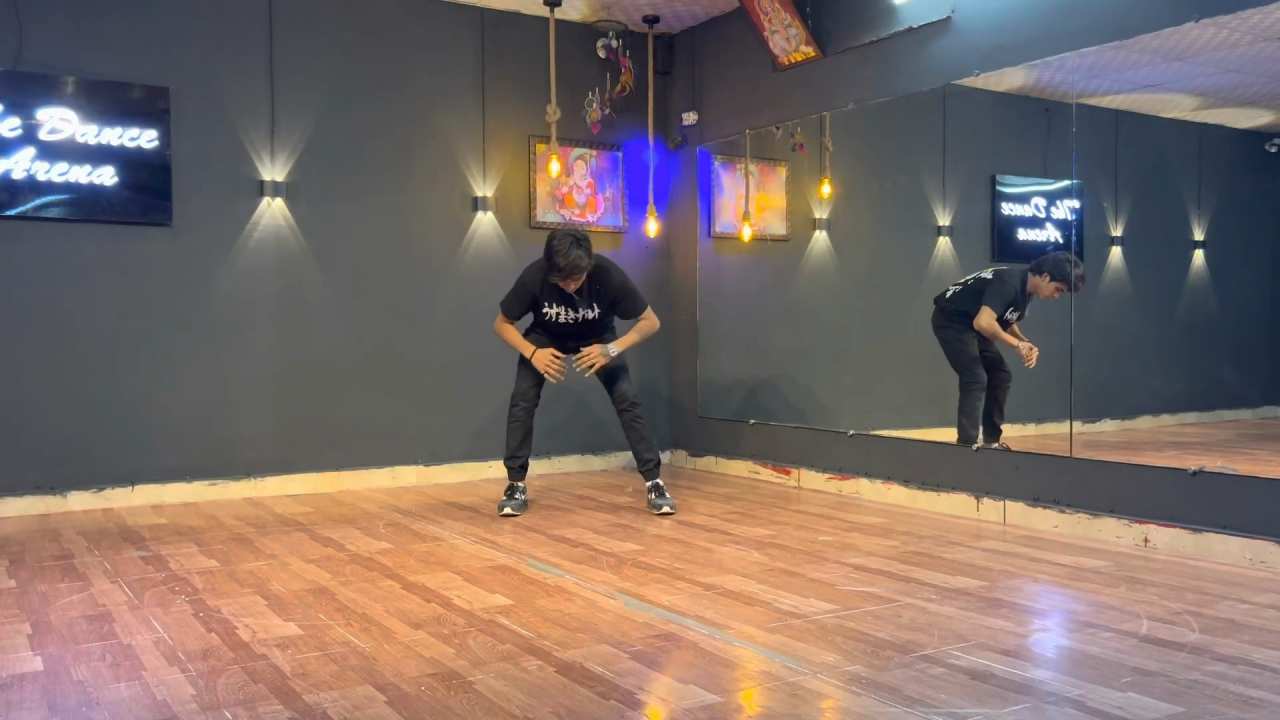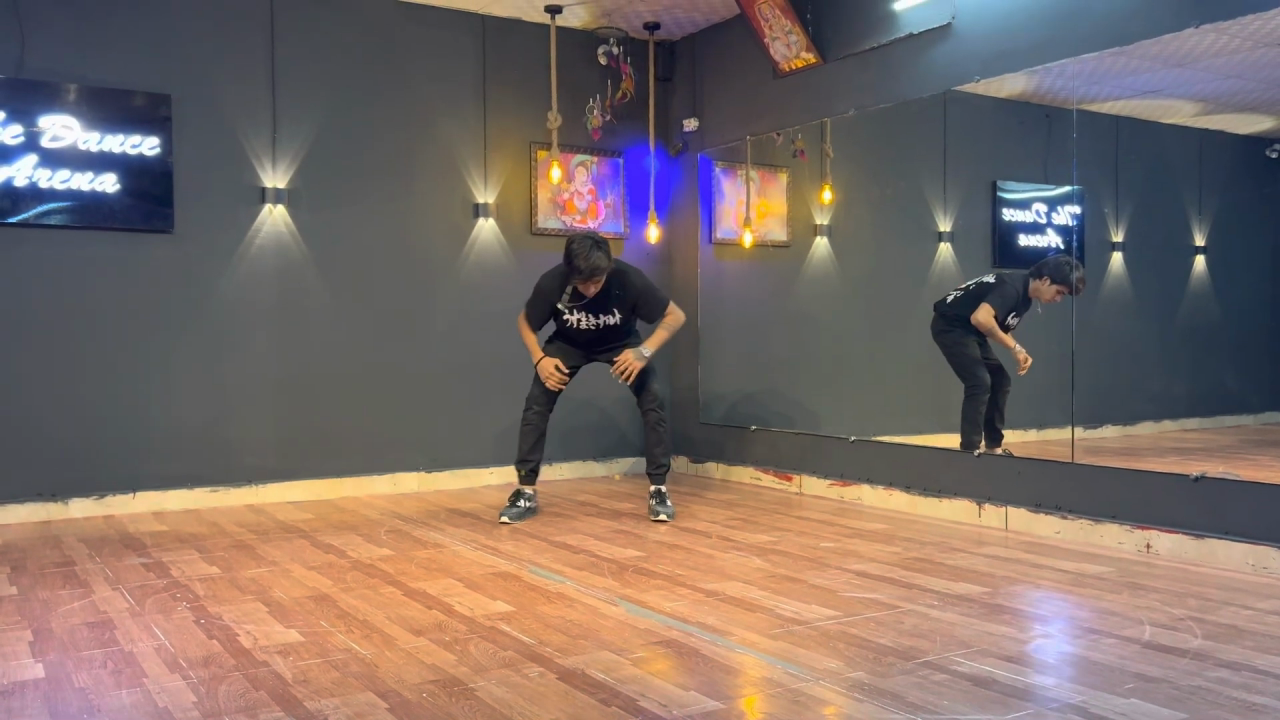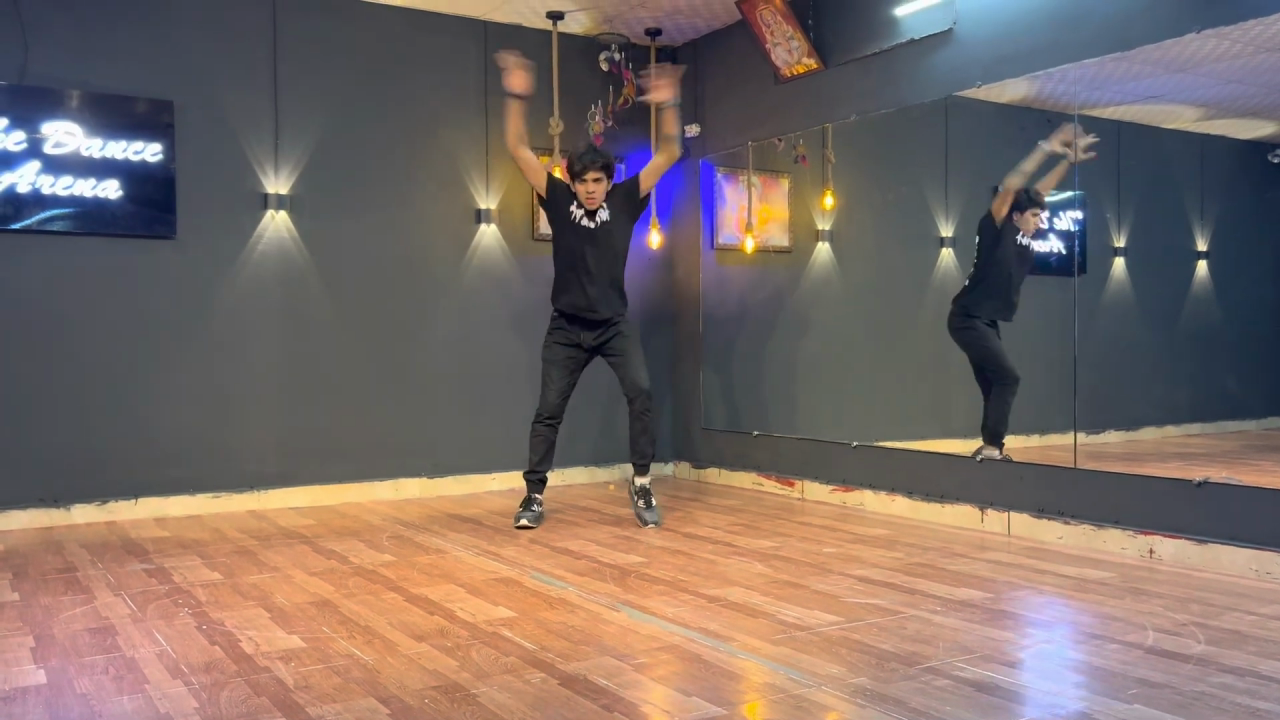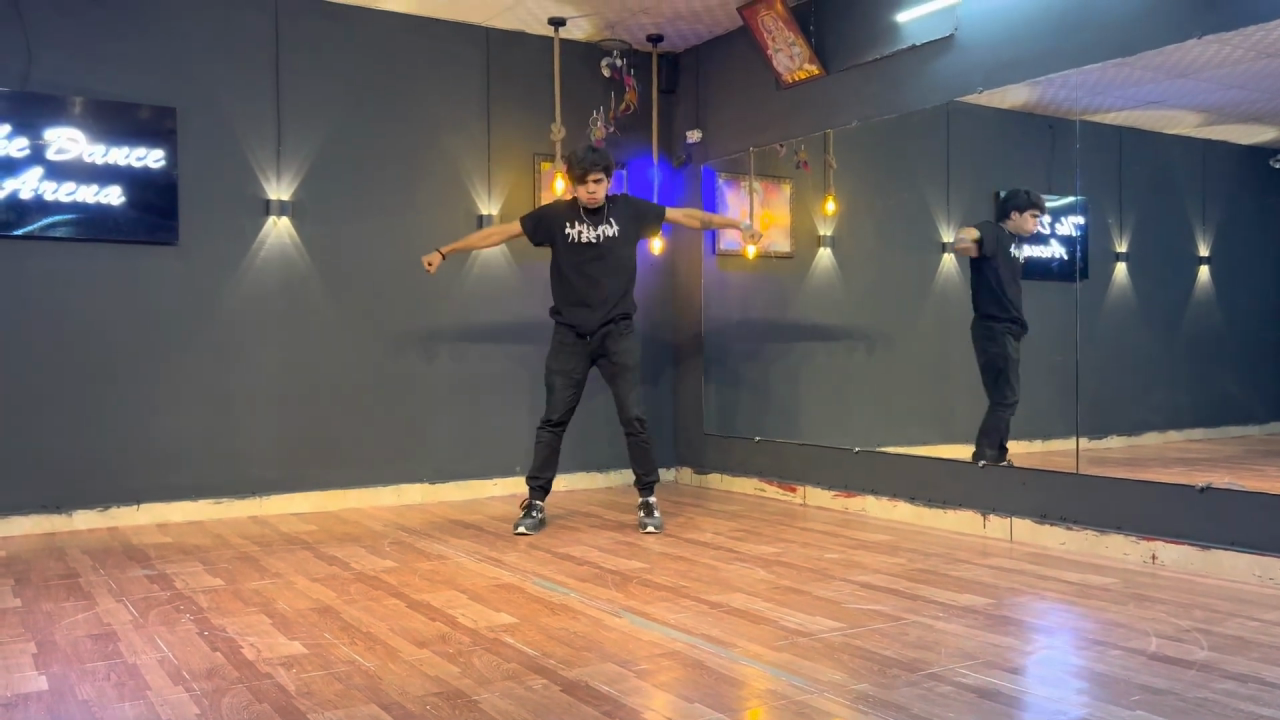
dt=0.4s
person 1, frame 1
left shoulder: (609, 275)
right shoulder: (534, 277)
left elbow: (650, 321)
right elbow: (502, 323)
left wrist: (613, 349)
right wrist: (533, 353)
left hip: (597, 339)
right hip: (546, 340)
left knee: (627, 400)
right knee: (522, 400)
left ankle: (654, 481)
right ankle: (516, 484)
person 1, frame 2
left shoulder: (630, 280)
right shoulder: (552, 283)
left elbow: (675, 316)
right elbow: (524, 322)
left wrist: (645, 352)
right wrist: (540, 359)
left hip: (623, 346)
right hip: (568, 346)
left knee: (653, 402)
right knee: (537, 403)
left ankle: (659, 489)
right ankle: (525, 491)
person 1, frame 3
left shoulder: (623, 200)
right shoulder: (559, 199)
left elbow: (669, 153)
right elbow: (520, 152)
left wrist: (666, 105)
right wrist: (517, 96)
left hip: (615, 323)
right hip: (566, 327)
left knee: (639, 390)
right knee: (549, 409)
left ankle: (642, 482)
right ankle: (534, 495)
person 1, frame 4
left shoulder: (629, 209)
right shoulder: (555, 215)
left elbow: (683, 216)
right elbow: (502, 231)
left wrist: (736, 223)
right wrist: (447, 250)
left hip: (618, 332)
right hip: (570, 334)
left knee: (633, 417)
right knee: (554, 419)
left ankle: (648, 499)
right ankle: (535, 501)
person 2, frame 1
left shoulder: (1025, 291)
right shoulder: (1009, 284)
left elbow: (1007, 323)
right elbow: (983, 323)
left wrist: (1026, 345)
right wrist: (1018, 345)
left hip: (970, 324)
right hip: (951, 321)
left knee: (1001, 376)
right knee: (976, 379)
left ankle: (991, 440)
right ankle: (967, 444)
person 2, frame 2
left shoulder: (1026, 299)
right shoulder: (1011, 288)
left elbow: (1001, 328)
right elbow: (980, 318)
left wrist: (1021, 354)
right wrist: (1013, 347)
left hip: (970, 331)
right hip: (951, 326)
left knee: (999, 382)
right knee: (980, 383)
left ankle: (993, 446)
right ankle: (970, 450)
person 2, frame 3
left shoulder: (1022, 235)
right shoulder: (997, 228)
left elbow: (1040, 191)
right elbow: (1009, 187)
left wrist: (1070, 157)
right wrist: (1047, 148)
left hip: (986, 320)
right hip: (970, 320)
left knee: (997, 387)
right knee: (1007, 379)
left ankle: (993, 447)
right ankle: (991, 446)
person 2, frame 4
left shoulder: (1014, 241)
right shoulder: (995, 233)
right elbow: (968, 233)
right wrist: (963, 240)
left hip: (1007, 330)
right hip: (993, 330)
left knee: (1006, 398)
right knee: (1006, 398)
left ankle: (996, 455)
right ankle: (984, 458)
